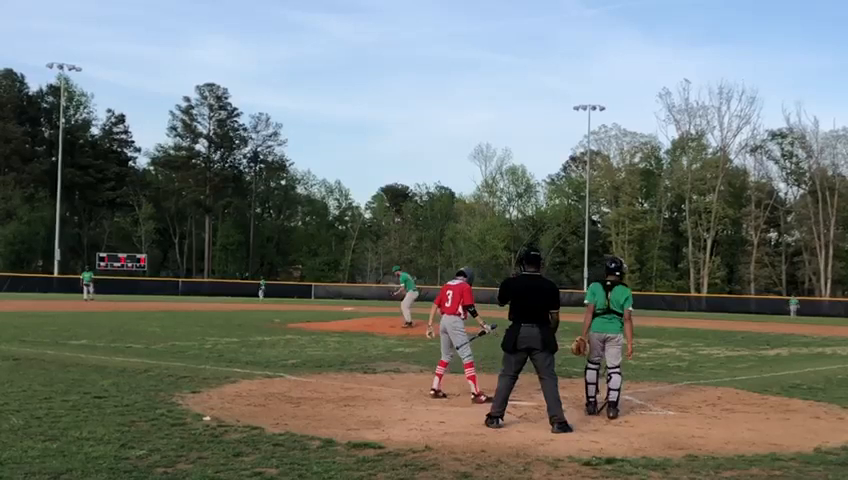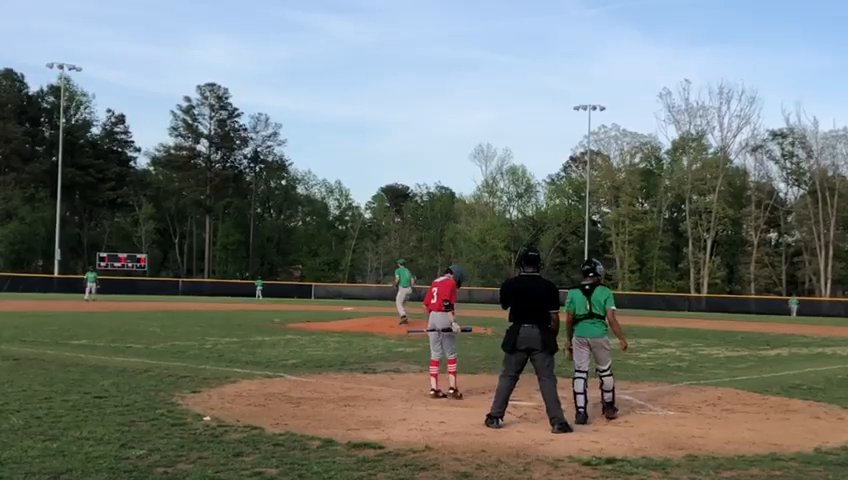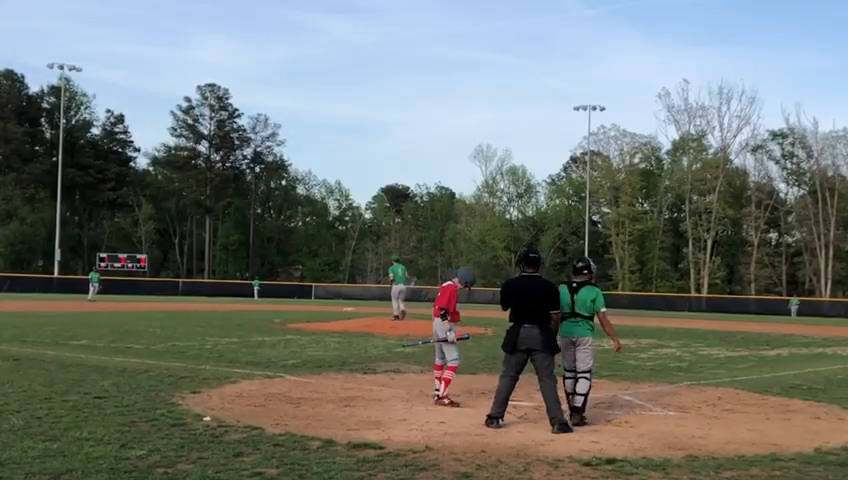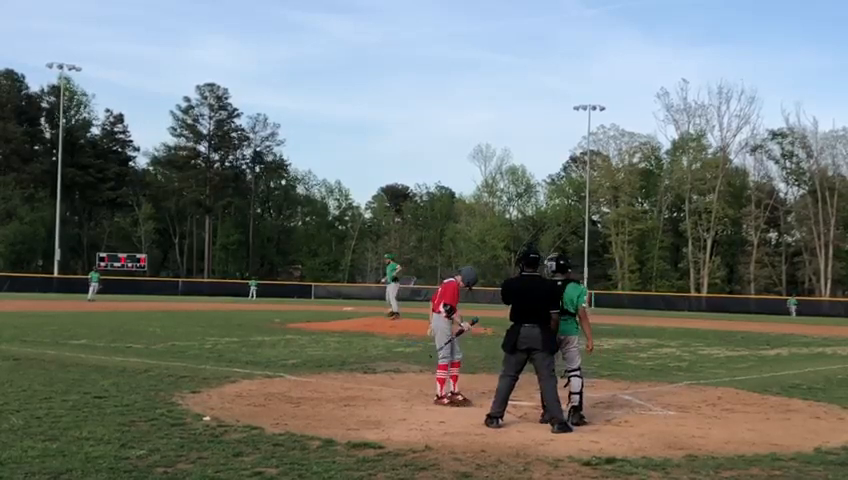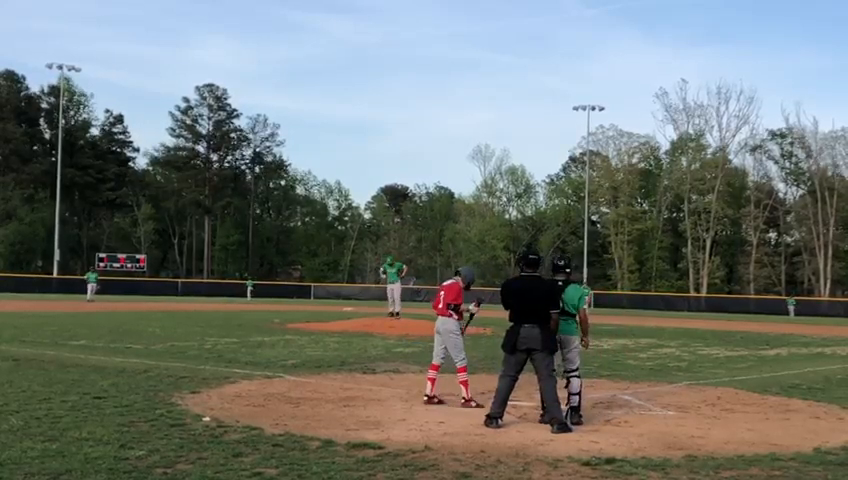
dt=0.7s
person 1, frame 1
left shoulder: (511, 283)
right shoulder: (550, 286)
left elbow: (501, 302)
right elbow: (555, 317)
right wrist: (549, 334)
left hip: (517, 333)
right hip: (541, 335)
left knee: (507, 376)
right knee: (548, 378)
left ankle: (495, 417)
right ankle: (557, 422)
person 1, frame 2
left shoulder: (510, 284)
right shoulder: (549, 286)
left elbow: (504, 306)
right elbow: (554, 318)
right wrist: (552, 339)
left hip: (517, 334)
right hip: (541, 335)
left knee: (507, 376)
right knee: (547, 379)
left ankle: (495, 417)
right ankle: (557, 422)
person 1, frame 3
left shoulder: (510, 285)
right shoulder: (549, 287)
left elbow: (504, 307)
right elbow: (555, 318)
right wrist: (551, 339)
left hip: (518, 334)
right hip: (541, 335)
left knee: (508, 376)
right knee: (547, 379)
left ankle: (495, 417)
right ankle: (558, 422)
person 1, frame 4
left shoulder: (510, 284)
right shoulder: (549, 286)
right elbow: (555, 318)
right wrist: (551, 338)
left hip: (518, 334)
right hip: (541, 335)
left knee: (508, 376)
right knee: (547, 378)
left ankle: (494, 417)
right ankle: (557, 421)
person 1, frame 5
left shoulder: (509, 285)
right shoulder: (548, 287)
right elbow: (554, 317)
right wrist: (550, 337)
left hip: (518, 334)
right hip: (541, 335)
left knee: (507, 376)
right knee: (547, 378)
left ankle: (494, 417)
right ankle: (557, 421)
person 2, frame 1
left shoulder: (594, 286)
right shoulder: (625, 291)
left elbow: (589, 312)
right elbow: (627, 318)
left wrist: (584, 334)
right wrist: (630, 342)
left hip: (596, 330)
right hip: (615, 332)
left knee: (592, 364)
right knee: (614, 368)
left ankle: (591, 403)
right ankle: (612, 407)
person 2, frame 2
left shoulder: (573, 292)
right shoulder: (605, 291)
left elbow: (569, 320)
right elbow: (611, 318)
left wrist: (569, 341)
right wrist: (622, 338)
left hip: (580, 336)
right hip: (599, 335)
left knee: (580, 373)
right knee: (605, 371)
left ankle: (581, 413)
right ankle: (609, 408)
person 2, frame 3
left shoulder: (562, 288)
right shoulder: (594, 291)
right elbow: (603, 319)
right wrist: (615, 339)
left hip: (565, 333)
right hip: (584, 334)
left knee: (569, 372)
right knee: (584, 373)
left ankle: (573, 410)
right ankle: (577, 413)
person 2, frame 4
right shoulder: (576, 288)
right elbow: (583, 316)
right wrist: (589, 338)
right hip: (570, 333)
right knee: (574, 372)
left ankle: (548, 412)
right ankle: (576, 413)
person 2, frame 5
right shoulder: (577, 289)
right elbow: (583, 316)
right wrist: (585, 335)
right hip: (570, 333)
right knee: (573, 373)
left ankle: (547, 412)
right ankle: (574, 413)
person 3, frame 1
left shoulder: (446, 286)
right shoulder: (465, 287)
left elbow: (435, 306)
right elbow: (470, 308)
left wrist: (429, 325)
right wrist: (483, 324)
left hip: (444, 321)
right hip: (455, 322)
left knee: (445, 356)
right knee: (467, 357)
left ankle: (435, 389)
right ankle: (476, 394)
person 3, frame 2
left shoulder: (434, 283)
right shoulder: (450, 283)
left elbow: (426, 305)
right elbow: (447, 303)
right wrist: (453, 322)
left hip: (432, 318)
right hip: (444, 318)
left knee: (435, 355)
right knee: (451, 354)
left ankle: (434, 389)
right ankle: (453, 389)
person 3, frame 3
left shoulder: (445, 286)
right shoulder: (451, 289)
left elbow: (436, 307)
right elbow: (443, 311)
right wrist: (449, 331)
left hip: (438, 324)
right hip: (445, 326)
left knee: (440, 359)
right knee: (453, 361)
left ankle: (438, 390)
right ankle: (441, 396)
person 3, frame 4
left shoulder: (447, 283)
right shoulder: (453, 285)
left elbow: (433, 302)
right elbow: (448, 308)
left wrist: (431, 324)
right wrist: (462, 323)
left hip: (438, 321)
right hip: (442, 322)
left knee: (456, 356)
right knee: (445, 359)
left ankle: (454, 392)
right ankle: (440, 396)
person 3, frame 5
left shoulder: (444, 285)
right shoulder: (455, 286)
left elbow: (435, 306)
right elbow: (452, 307)
right wrist: (468, 309)
left hip: (439, 323)
right hip: (450, 325)
left knee: (437, 359)
right knee: (461, 361)
left ankle: (429, 395)
right ankle: (467, 399)
